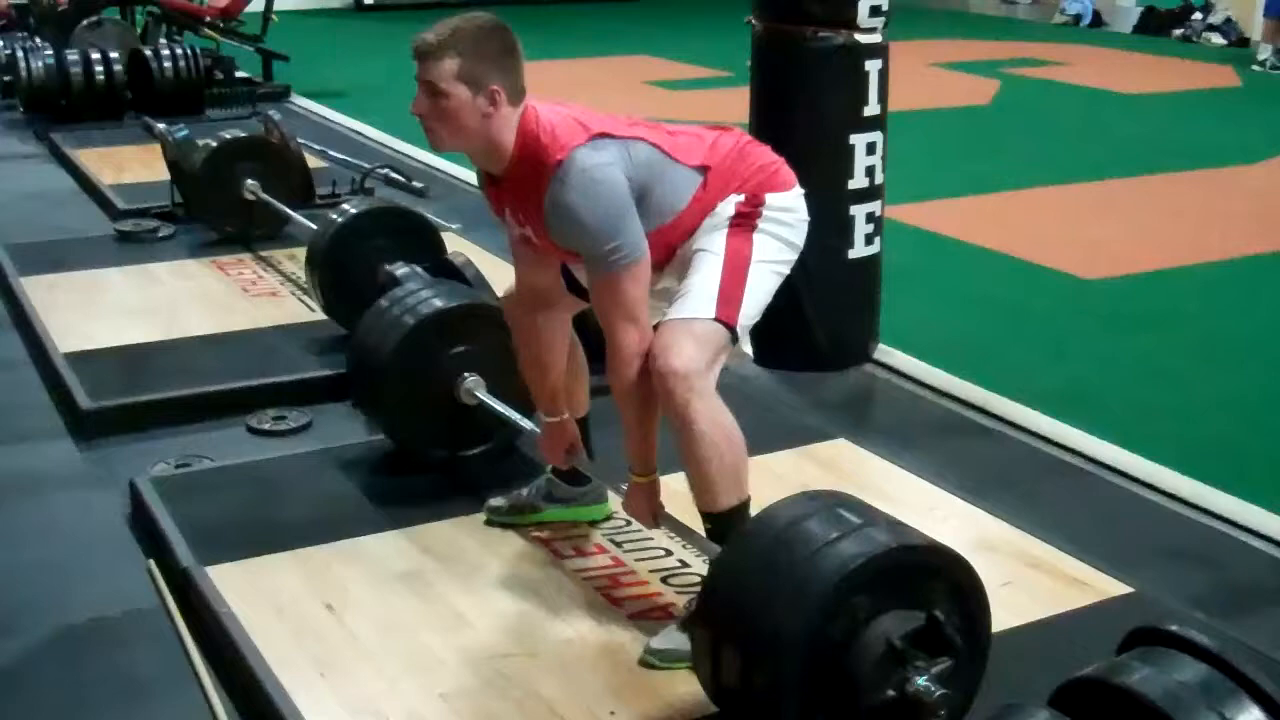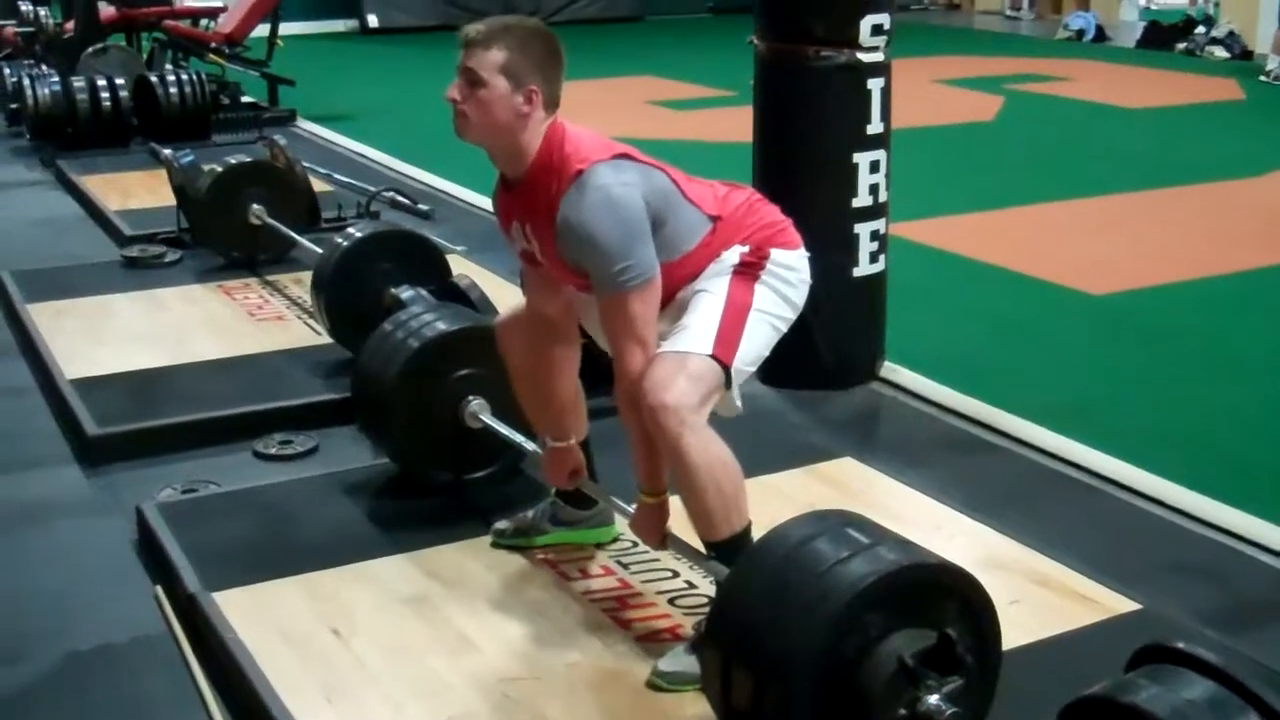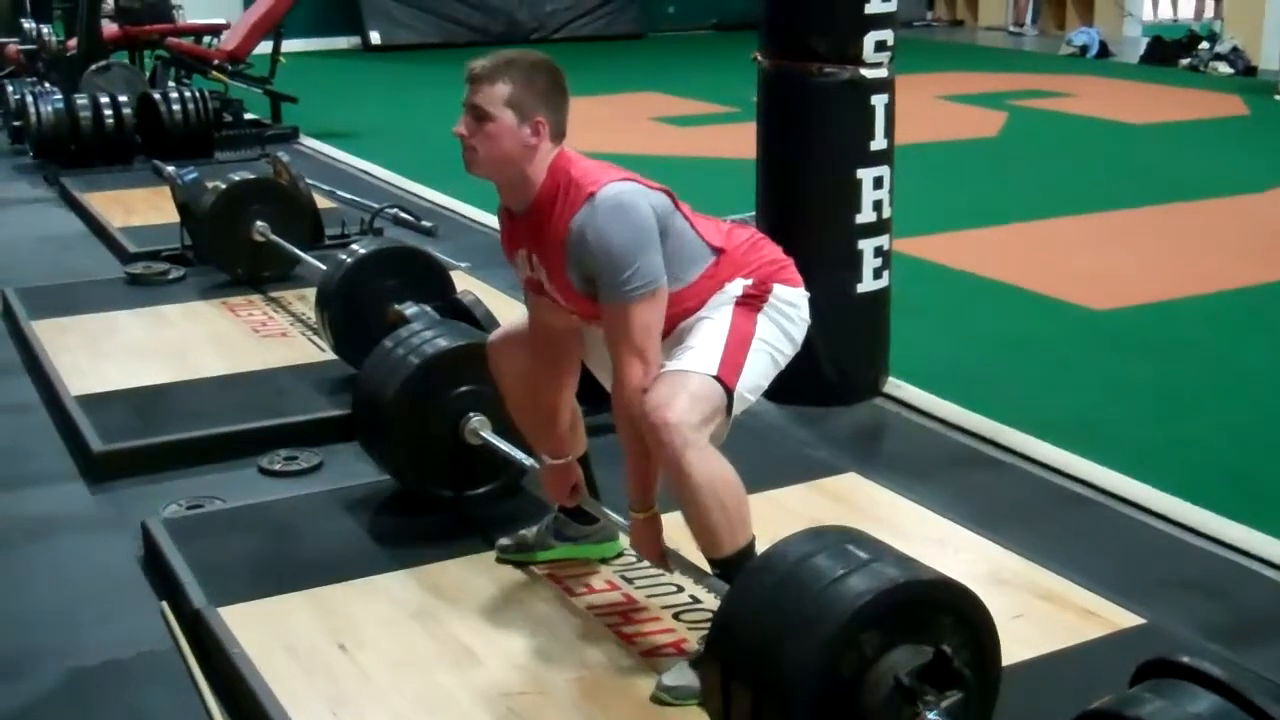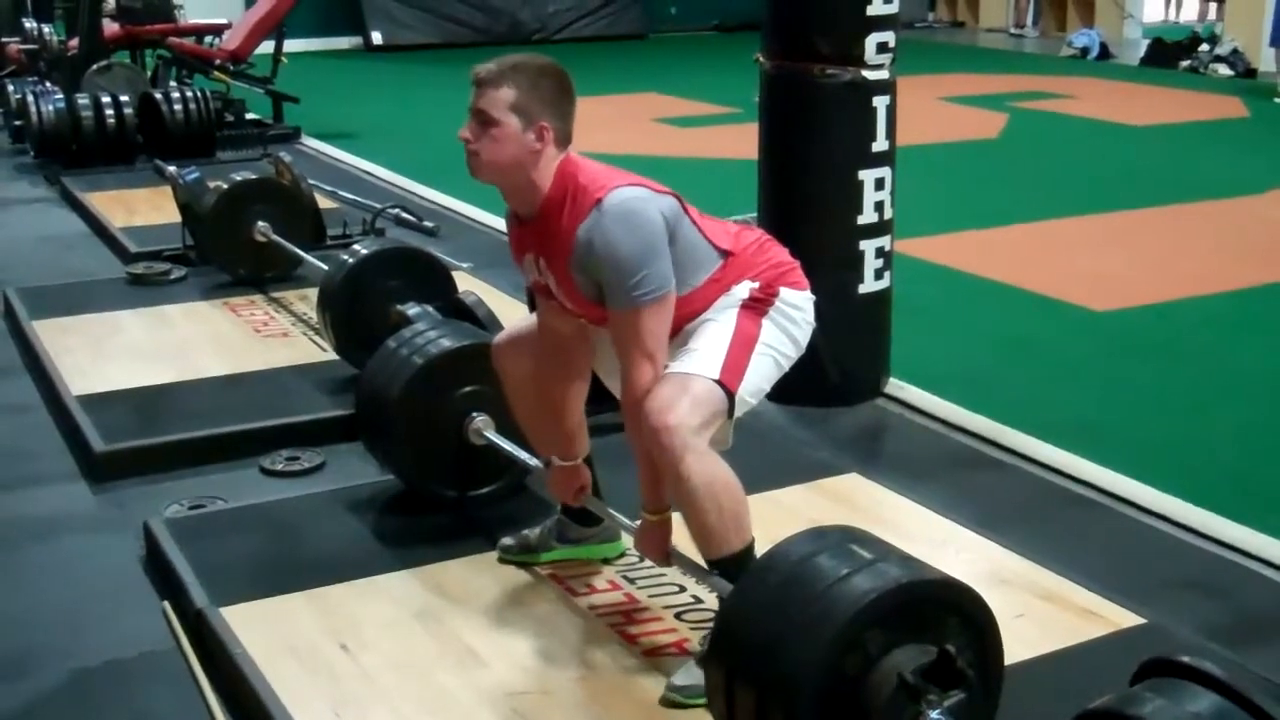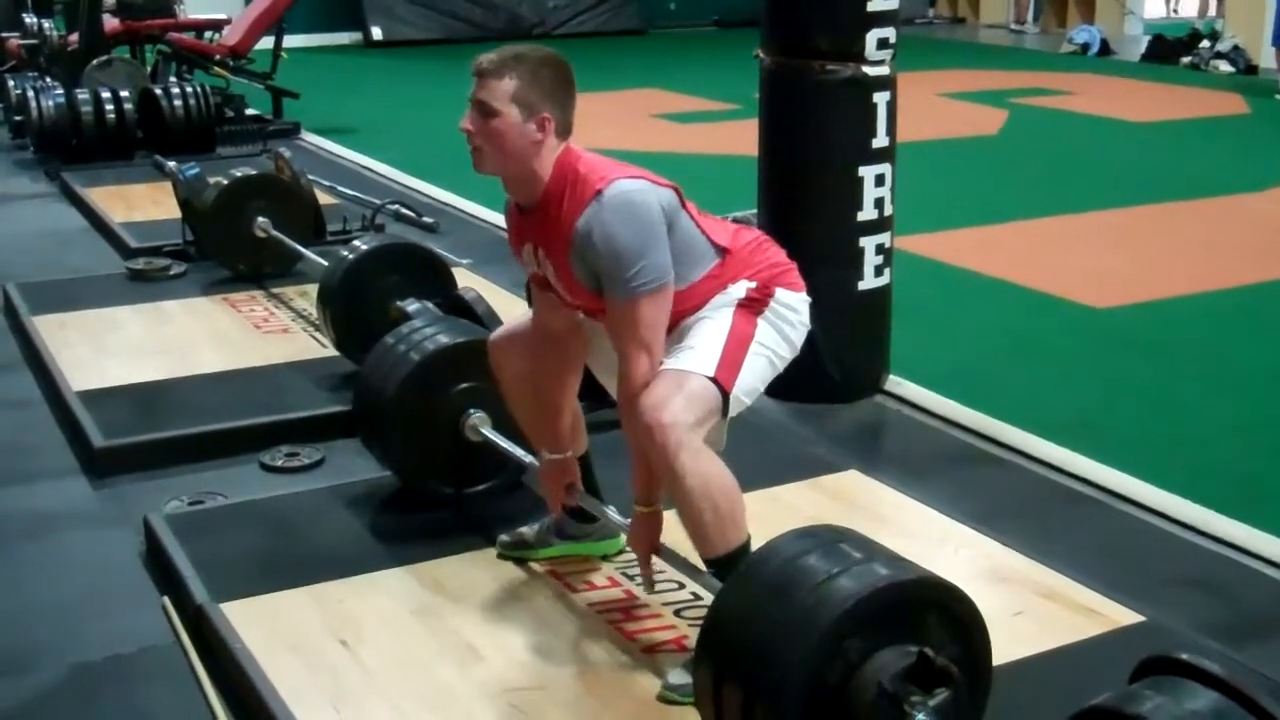
dt=0.7s
person 1, frame 1
left shoulder: (580, 176)
right shoulder: (500, 164)
left elbow: (628, 338)
right elbow: (543, 294)
left wrist: (642, 477)
right wrist: (553, 415)
left hip: (751, 205)
right hip: (665, 217)
left knee: (675, 367)
right knee: (519, 306)
right ankle: (574, 483)
person 1, frame 2
left shoulder: (595, 195)
right shoulder: (516, 185)
left elbow: (634, 360)
right elbow: (552, 316)
left wrist: (651, 496)
right wrist: (560, 442)
left hip: (753, 258)
right hip: (672, 267)
left knee: (669, 398)
right knee: (517, 331)
right ankle: (578, 505)
person 1, frame 3
left shoulder: (606, 212)
right shoulder: (519, 212)
left elbow: (634, 373)
right elbow: (555, 338)
left wrist: (643, 511)
right wrist: (559, 460)
left hip: (752, 294)
right hip: (671, 304)
left knee: (669, 420)
right knee: (511, 350)
right ankle: (580, 523)
person 1, frame 4
left shoulder: (613, 217)
right shoulder: (526, 214)
left elbow: (642, 376)
right elbow: (563, 338)
left wrist: (655, 514)
right wrist: (567, 459)
left hip: (757, 297)
right hip: (674, 305)
left knee: (670, 421)
right knee: (515, 351)
right ankle: (584, 523)
person 1, frame 5
left shoulder: (614, 208)
right shoulder: (524, 205)
left elbow: (638, 368)
right elbow: (555, 333)
left wrist: (646, 508)
right wrist: (555, 455)
left hip: (752, 296)
right hip: (665, 304)
left knee: (665, 420)
right knee: (512, 349)
right ankle: (583, 520)
